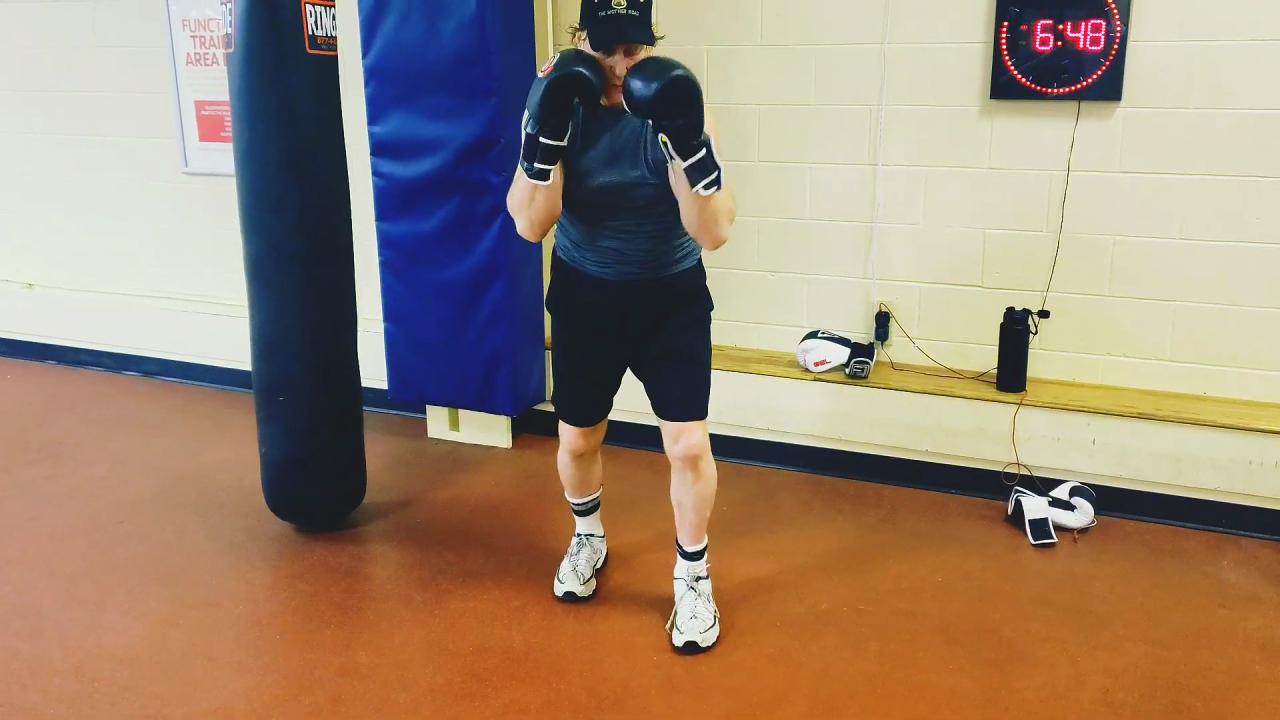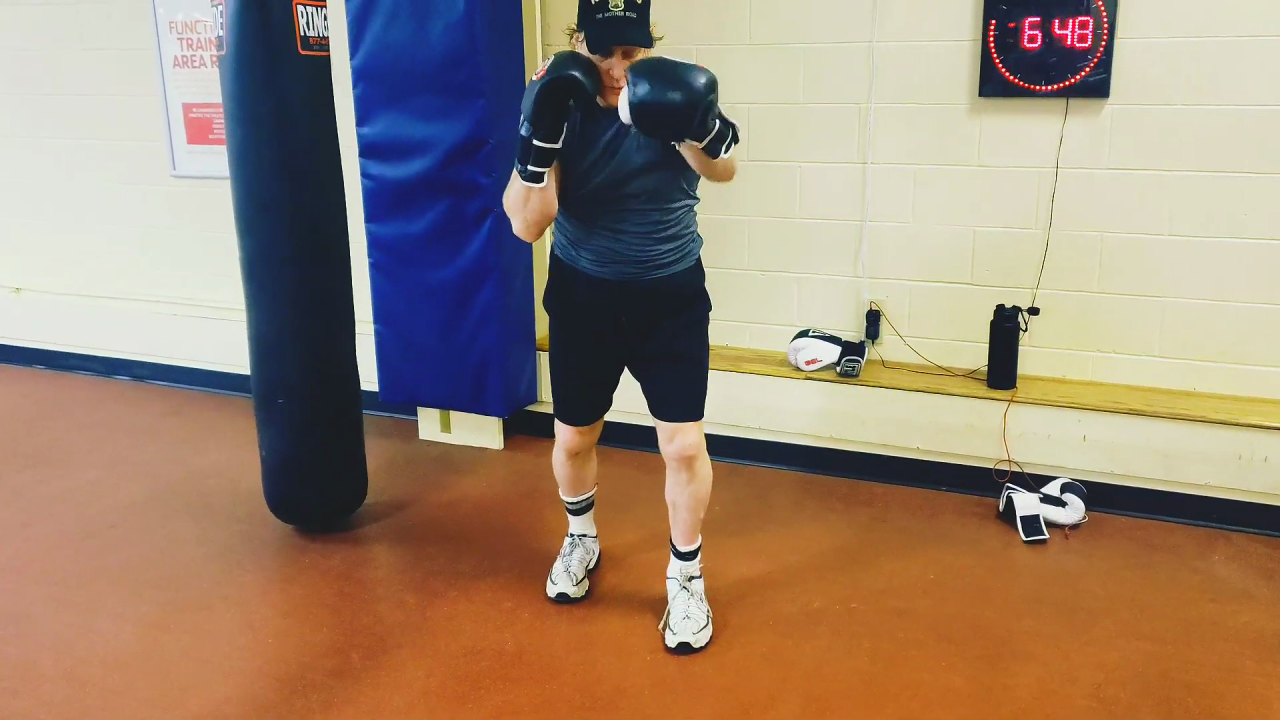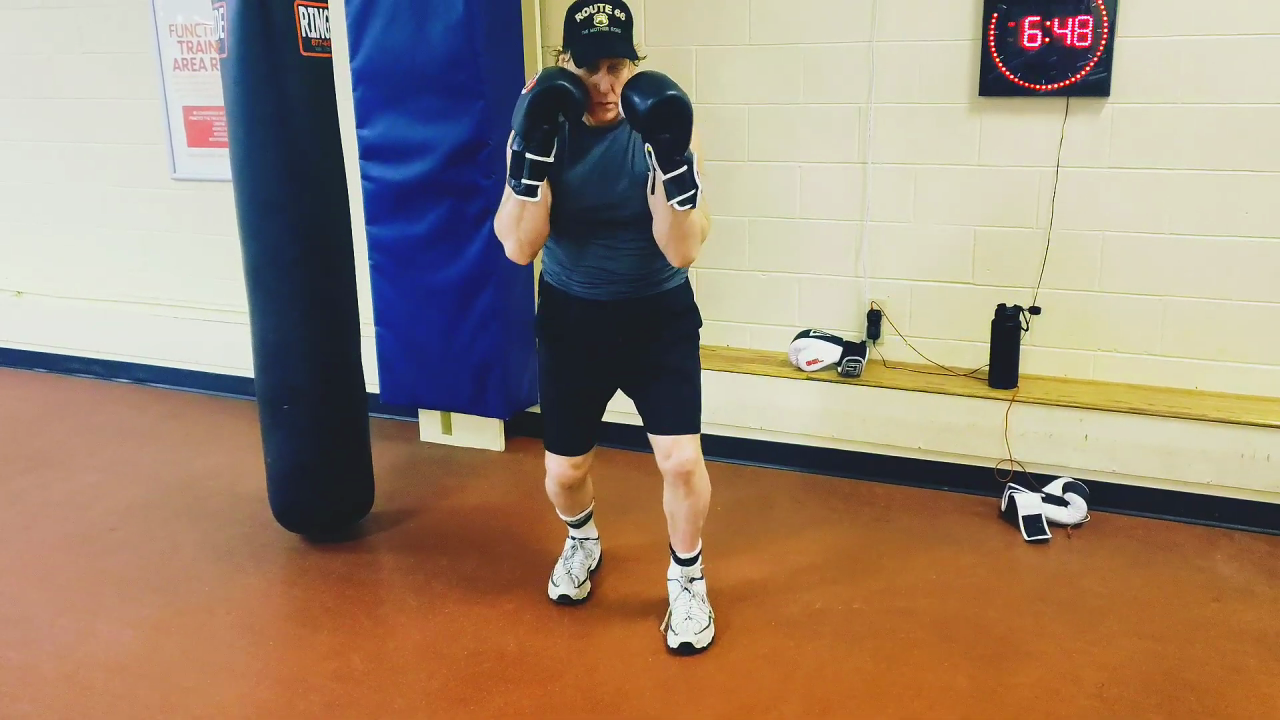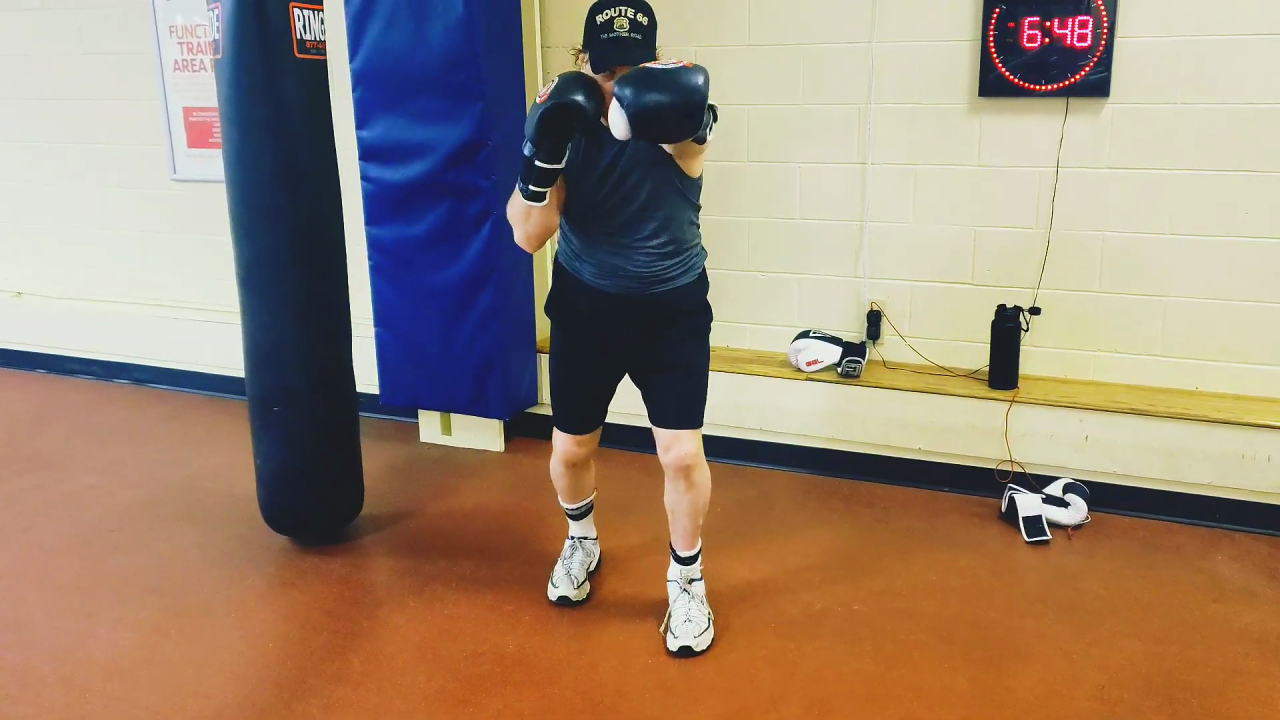
dt=0.7s
person 1, frame 1
left shoulder: (674, 112)
right shoulder: (560, 107)
left elbow: (712, 233)
right elbow: (530, 225)
left wrist: (687, 138)
right wrist: (545, 131)
left hip: (671, 298)
right hip: (585, 297)
left knee: (688, 445)
right knee: (577, 439)
left ankle: (693, 576)
right ankle: (588, 538)
person 1, frame 2
left shoulder: (663, 104)
right shoulder: (559, 105)
left elbow: (724, 167)
right elbow: (526, 225)
left wrist: (702, 127)
right wrist: (538, 134)
left hip: (669, 299)
right hip: (582, 297)
left knee: (684, 446)
right knee: (572, 438)
left ankle: (686, 576)
right ankle: (581, 538)
person 1, frame 3
left shoulder: (662, 130)
right shoulder: (542, 130)
left elbow: (683, 251)
right elbow: (519, 246)
left wrist: (673, 159)
right wrist: (533, 150)
left hip: (659, 318)
right hip: (572, 321)
left knee: (683, 462)
right knee: (565, 470)
left ankle: (687, 580)
right ankle: (582, 543)
person 1, frame 4
left shoulder: (668, 121)
right shoulder: (567, 121)
left elbow: (686, 116)
right elbow: (527, 235)
left wrist: (676, 104)
right wrist: (541, 152)
left hip: (672, 309)
right hip: (585, 306)
left knee: (682, 454)
right knee: (570, 448)
left ankle: (686, 579)
right ankle: (581, 540)
